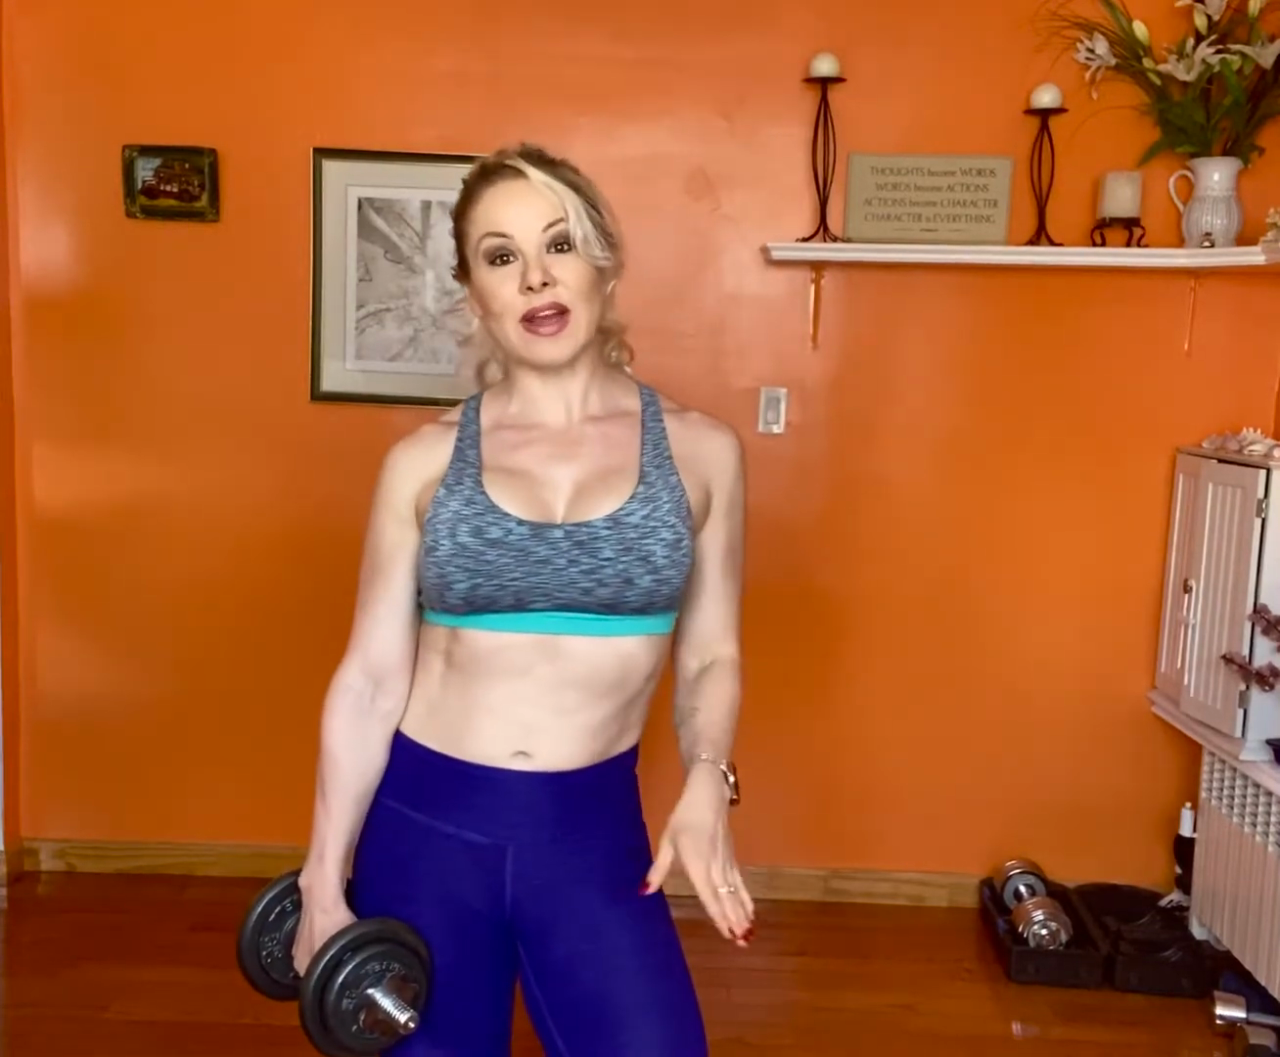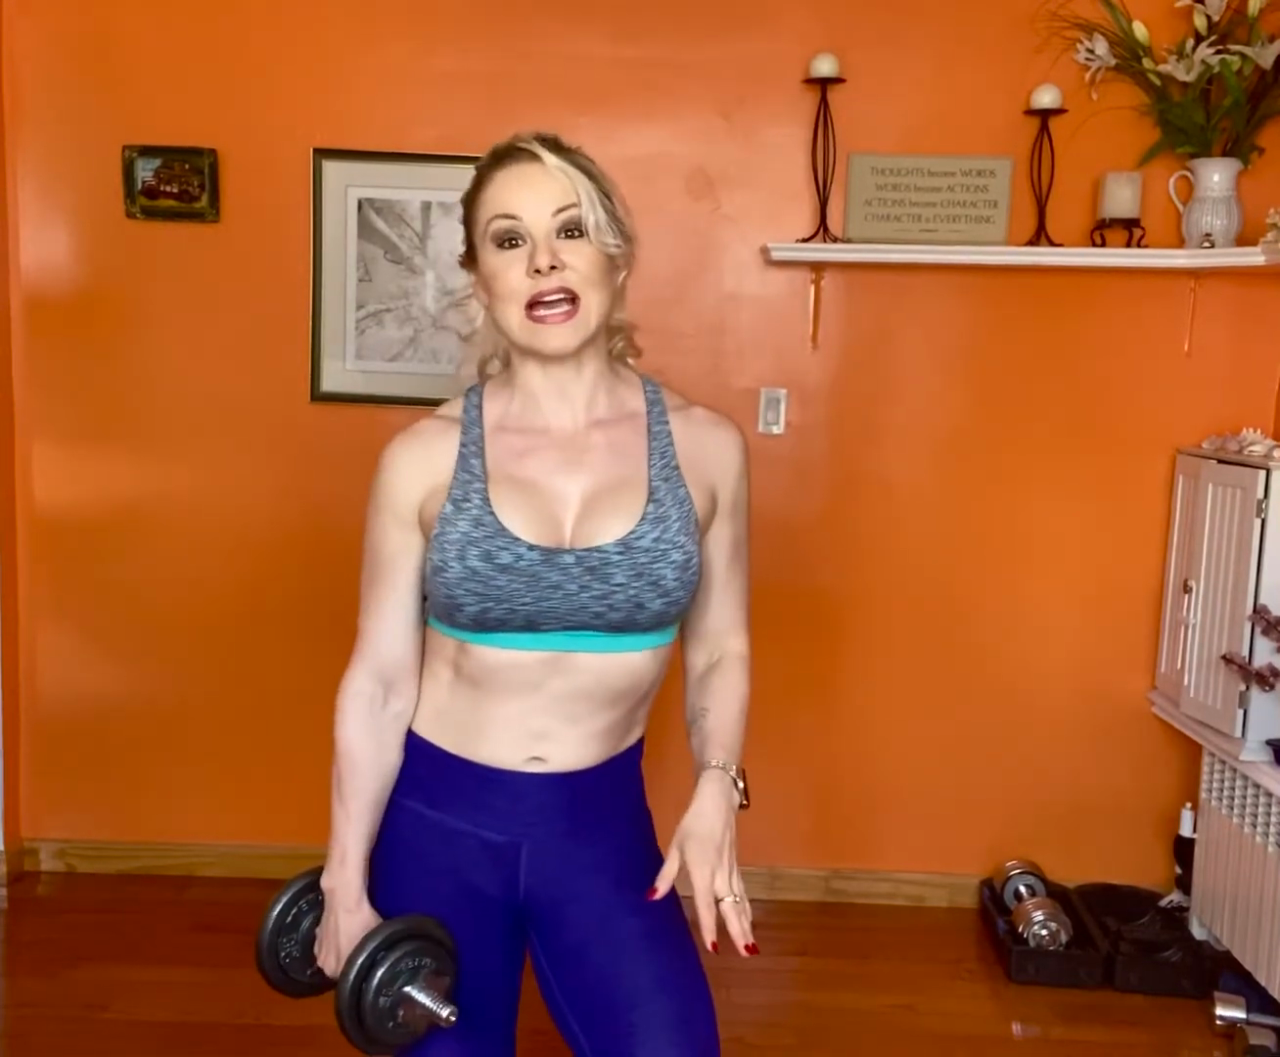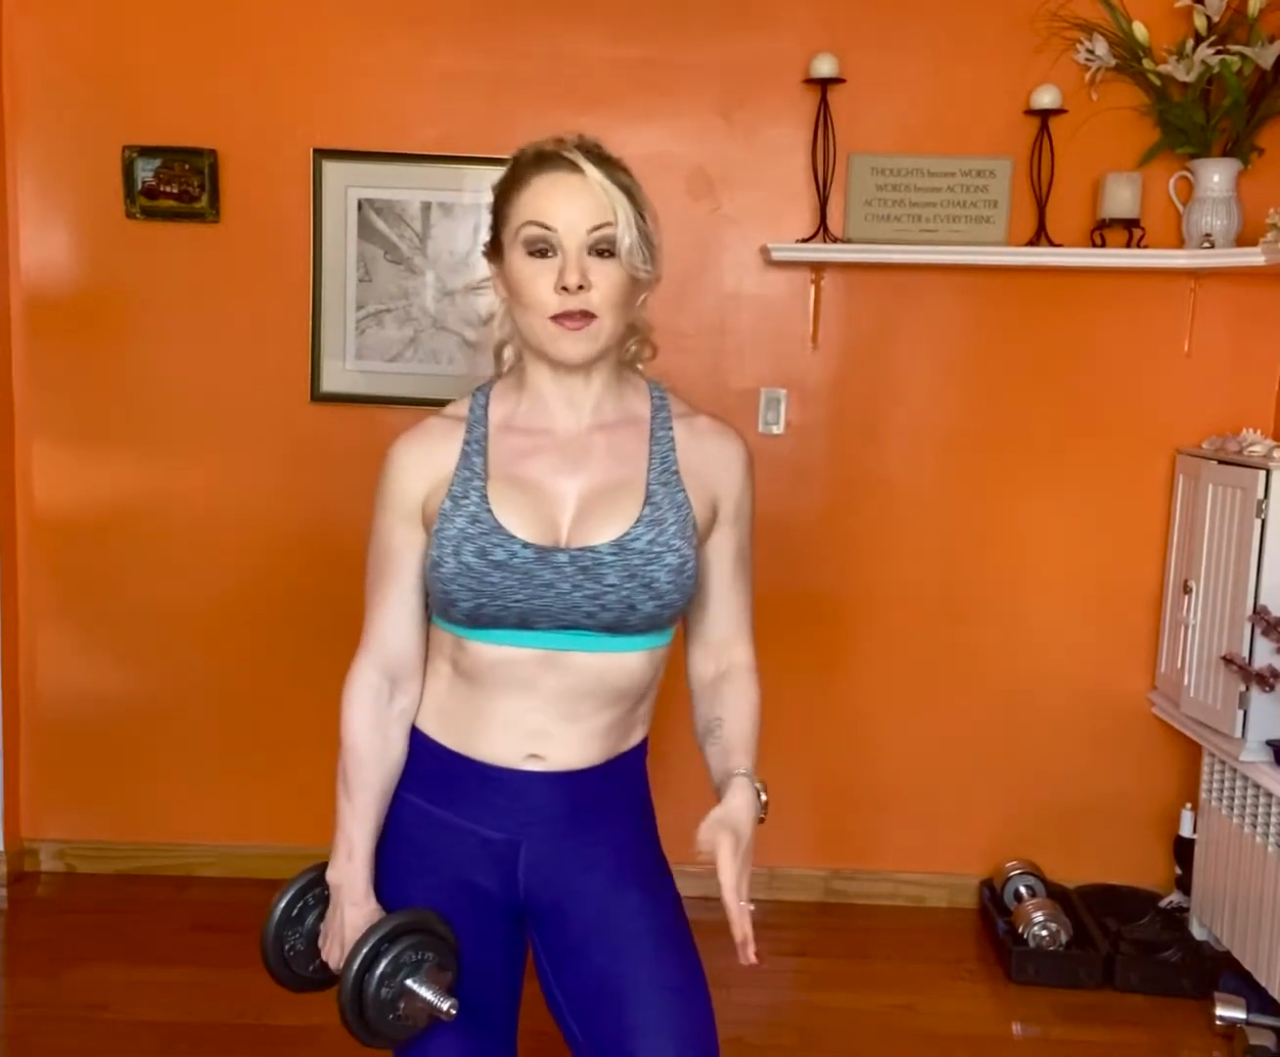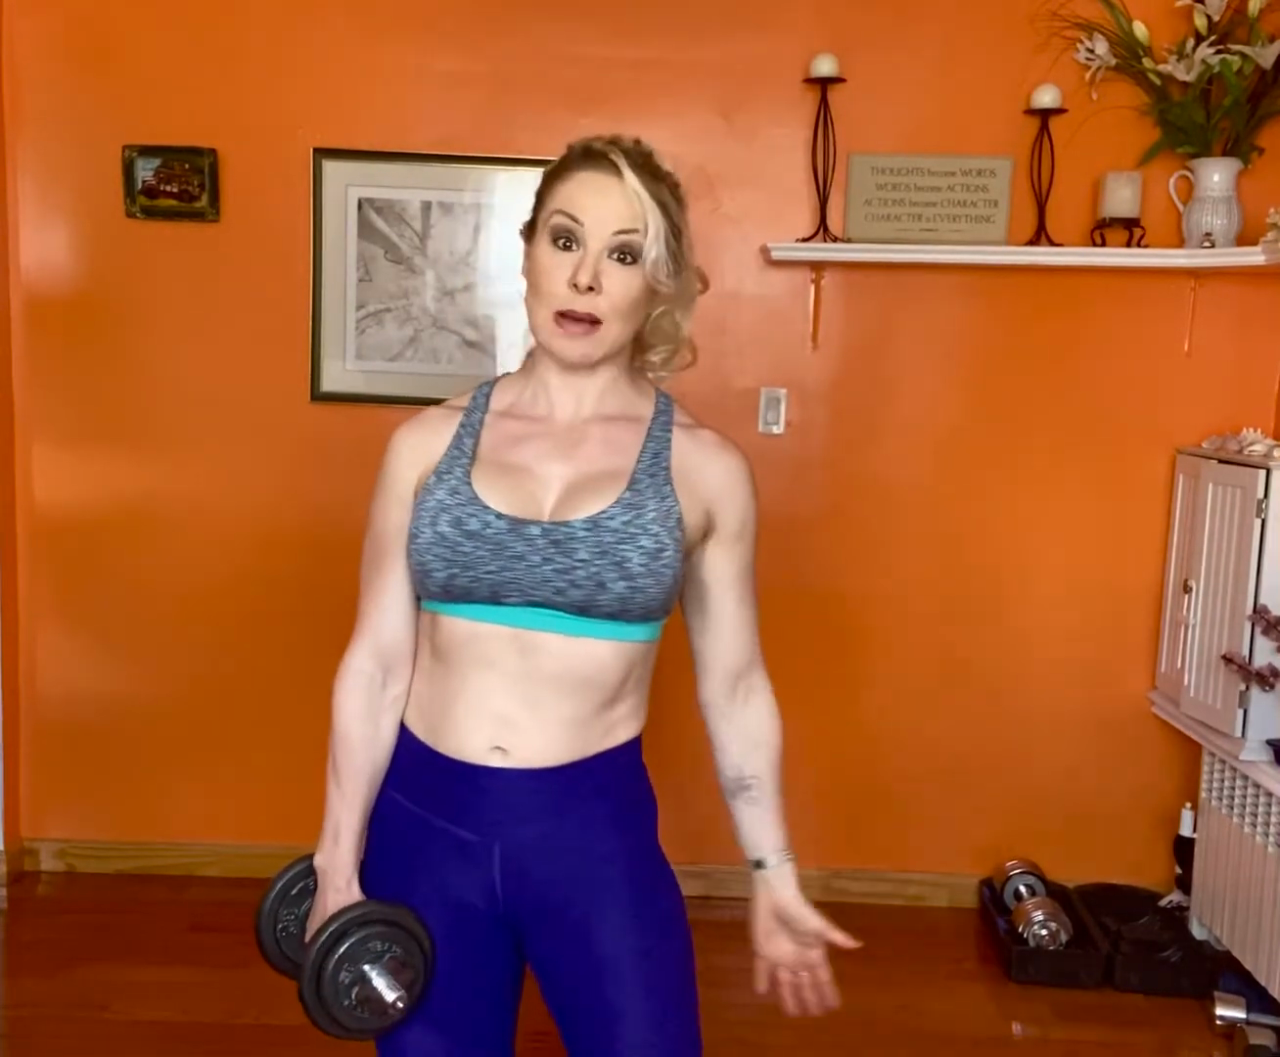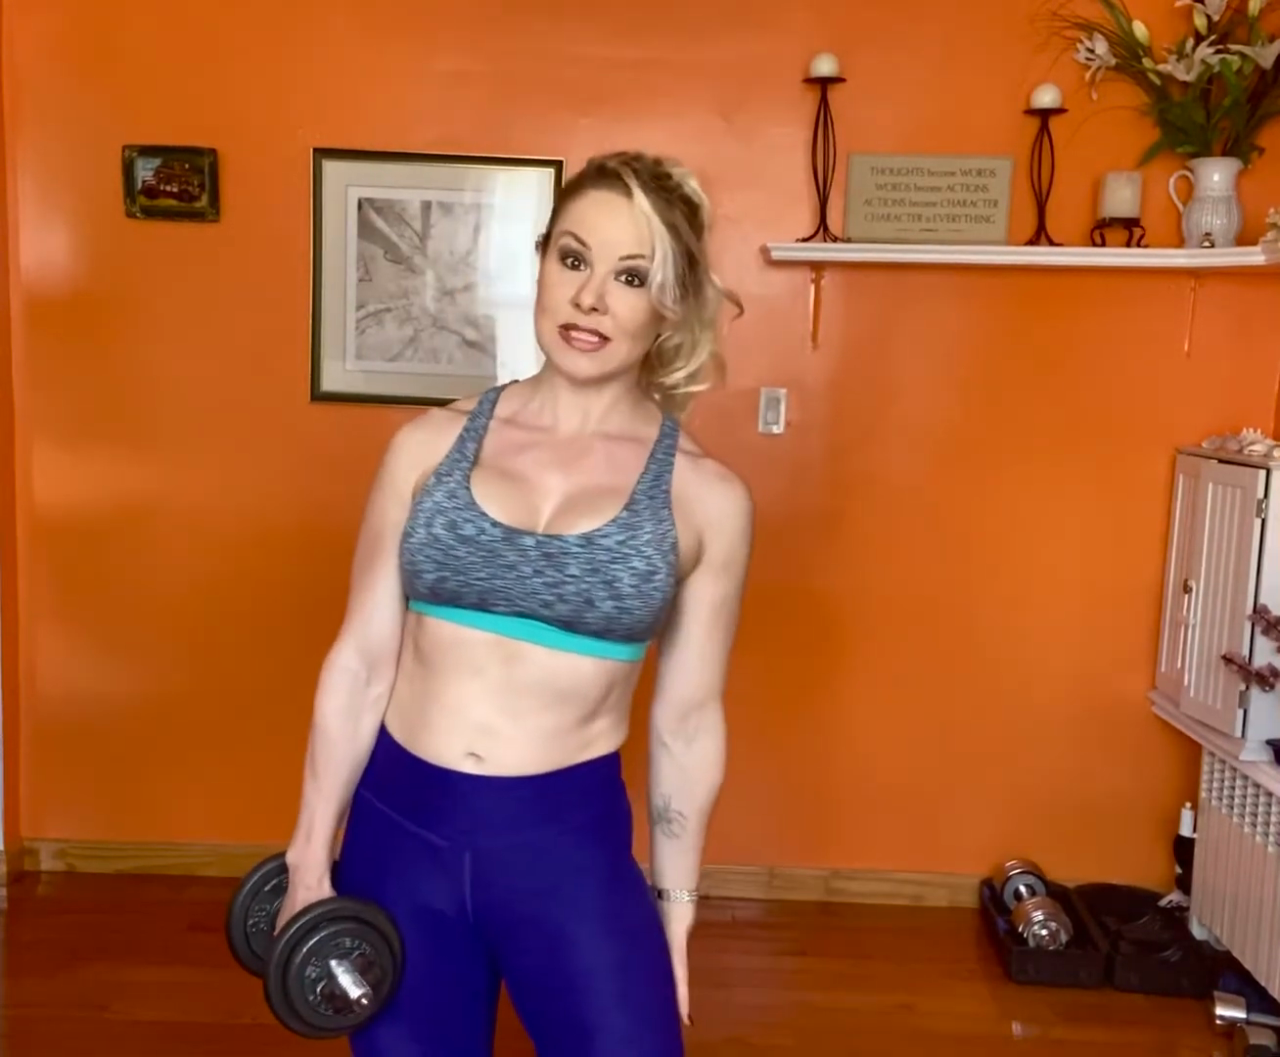
dt=0.5s
person 1, frame 1
left shoulder: (698, 449)
right shoulder: (425, 460)
left elbow: (712, 657)
right elbow: (369, 678)
left wrist: (706, 784)
right wrist: (323, 880)
left hip: (594, 832)
right hip: (424, 825)
person 1, frame 2
left shoulder: (703, 445)
right shoulder: (424, 456)
left elbow: (720, 648)
right elbow: (378, 678)
left wrist: (716, 789)
right wrist: (346, 881)
left hip: (601, 825)
right hip: (436, 820)
person 1, frame 3
left shoulder: (705, 455)
right shoulder: (431, 453)
left elbow: (722, 657)
right elbow: (383, 673)
left wrist: (736, 796)
right wrist: (351, 875)
left hip: (605, 826)
right hip: (438, 820)
person 1, frame 4
left shoulder: (703, 467)
right shoulder: (429, 442)
left elbow: (733, 681)
right elbow: (375, 661)
left wrist: (772, 876)
right wrist: (338, 863)
left hip: (599, 831)
right hip: (425, 822)
person 1, frame 5
left shoulder: (705, 496)
right shoulder: (431, 443)
left elbow: (688, 716)
right elbow: (360, 658)
left wrist: (674, 905)
right wrist: (308, 857)
left hip: (572, 842)
right hip: (400, 829)
